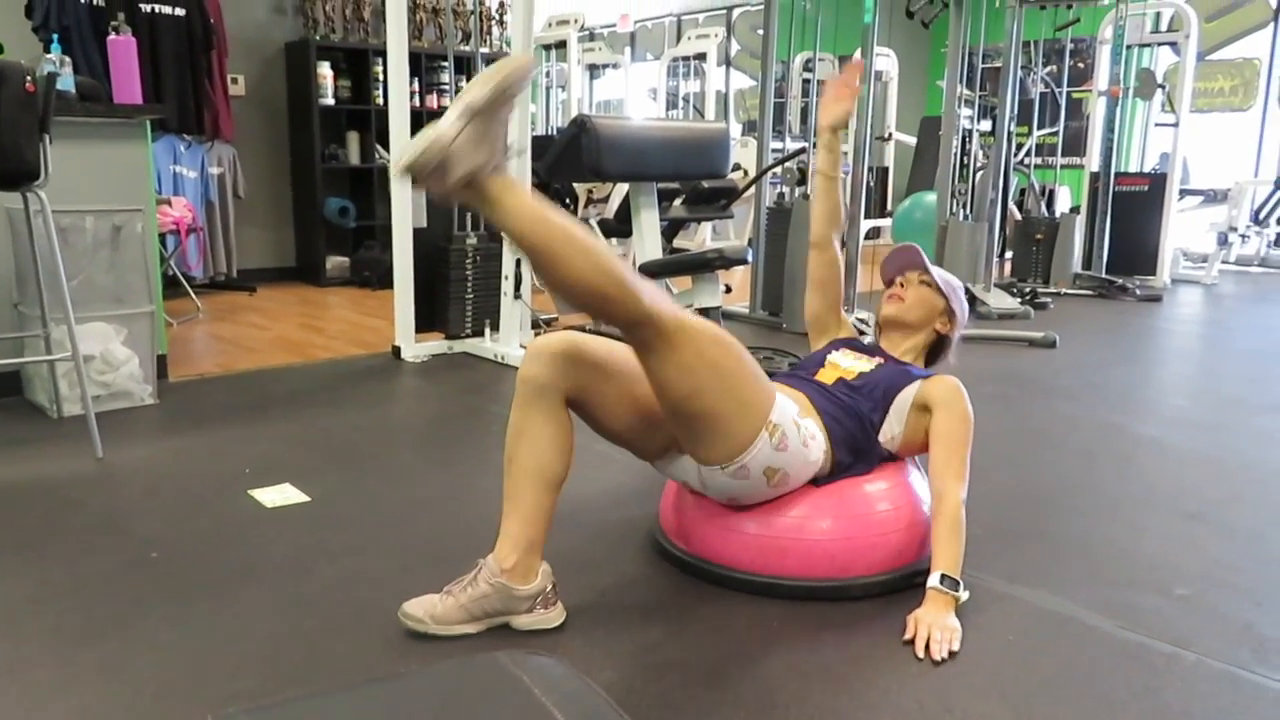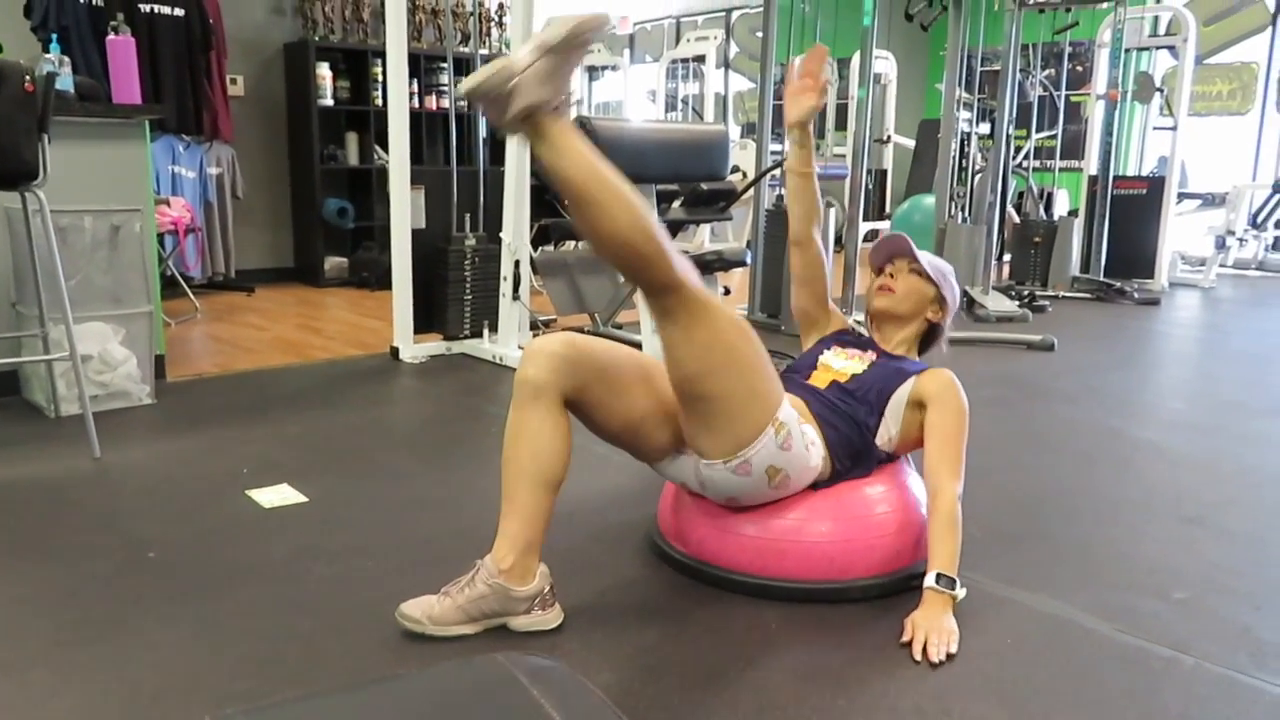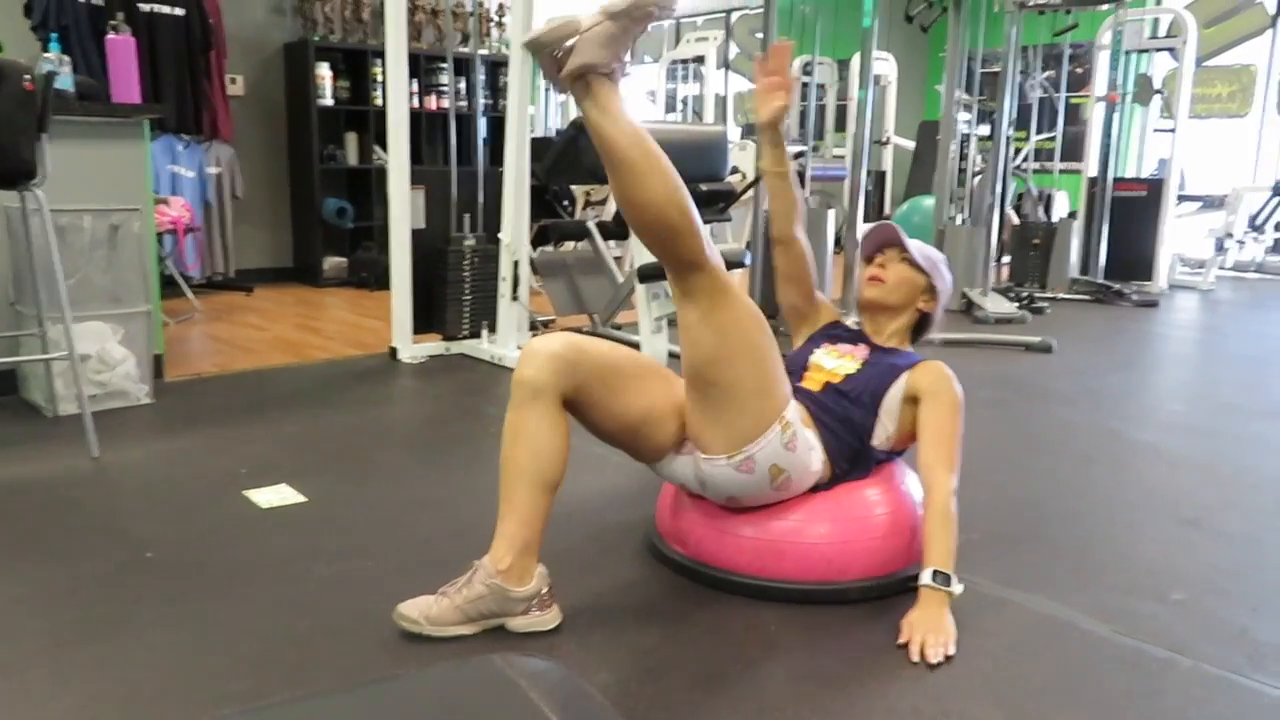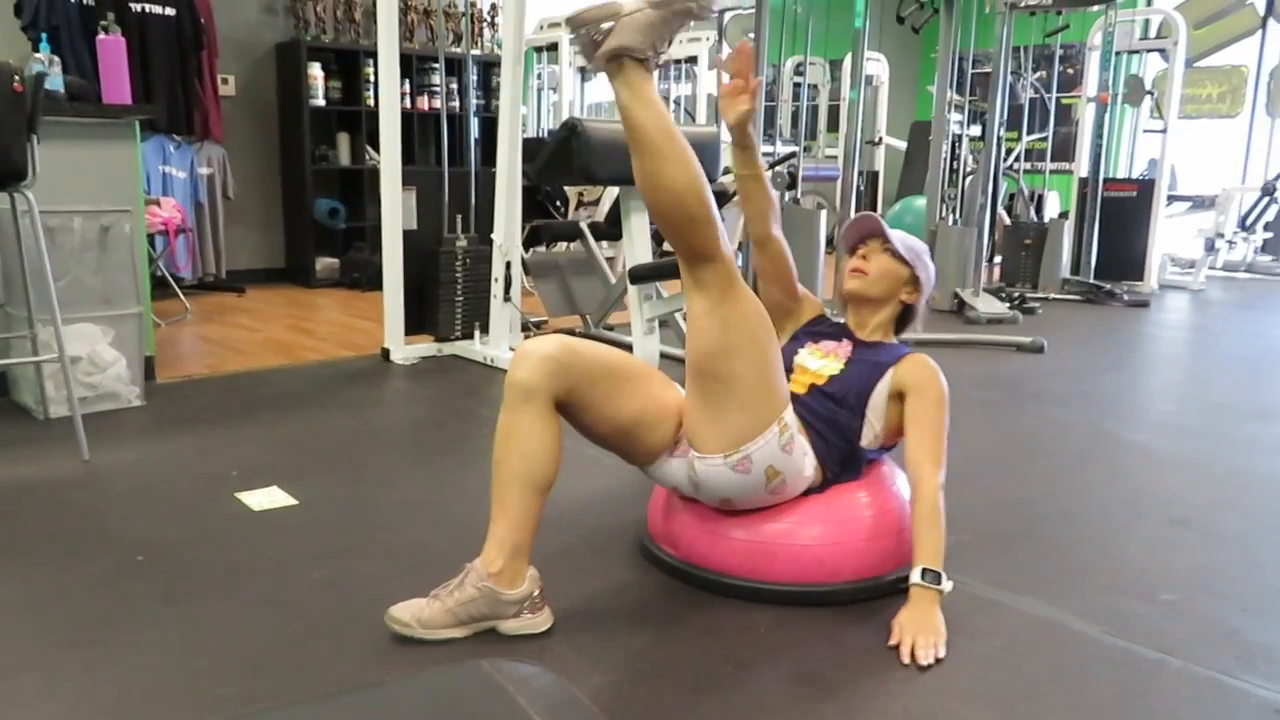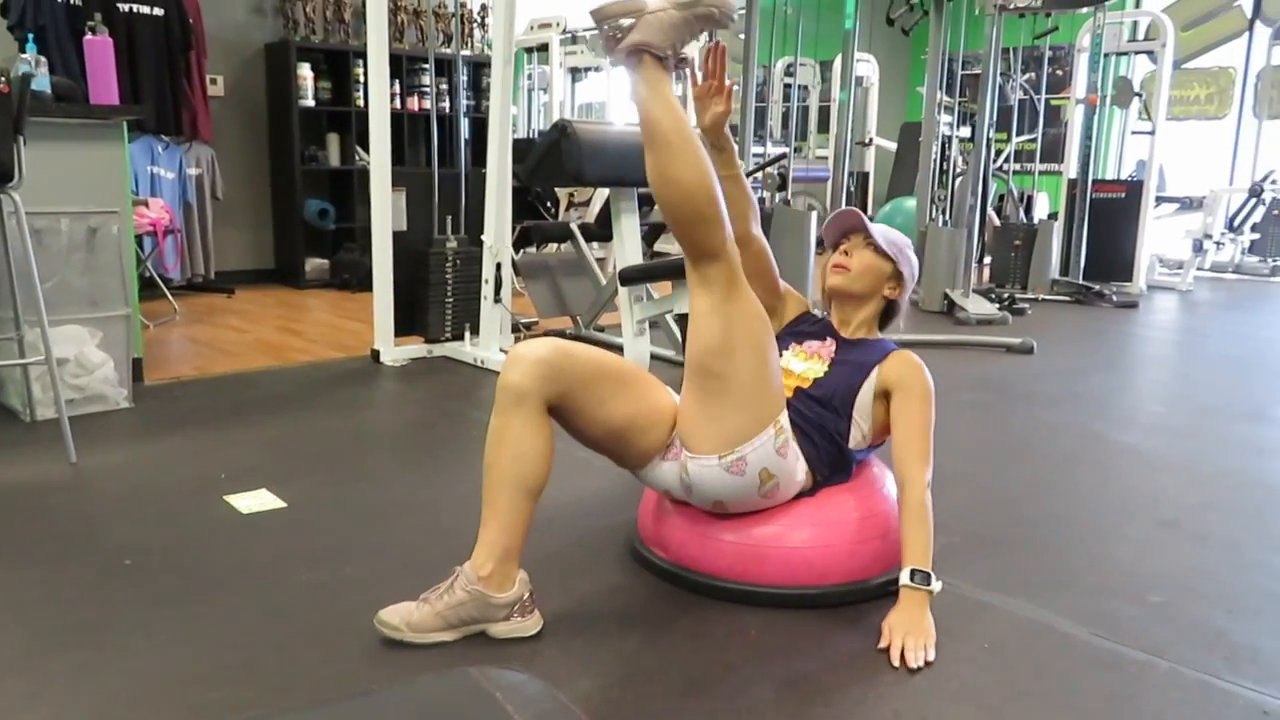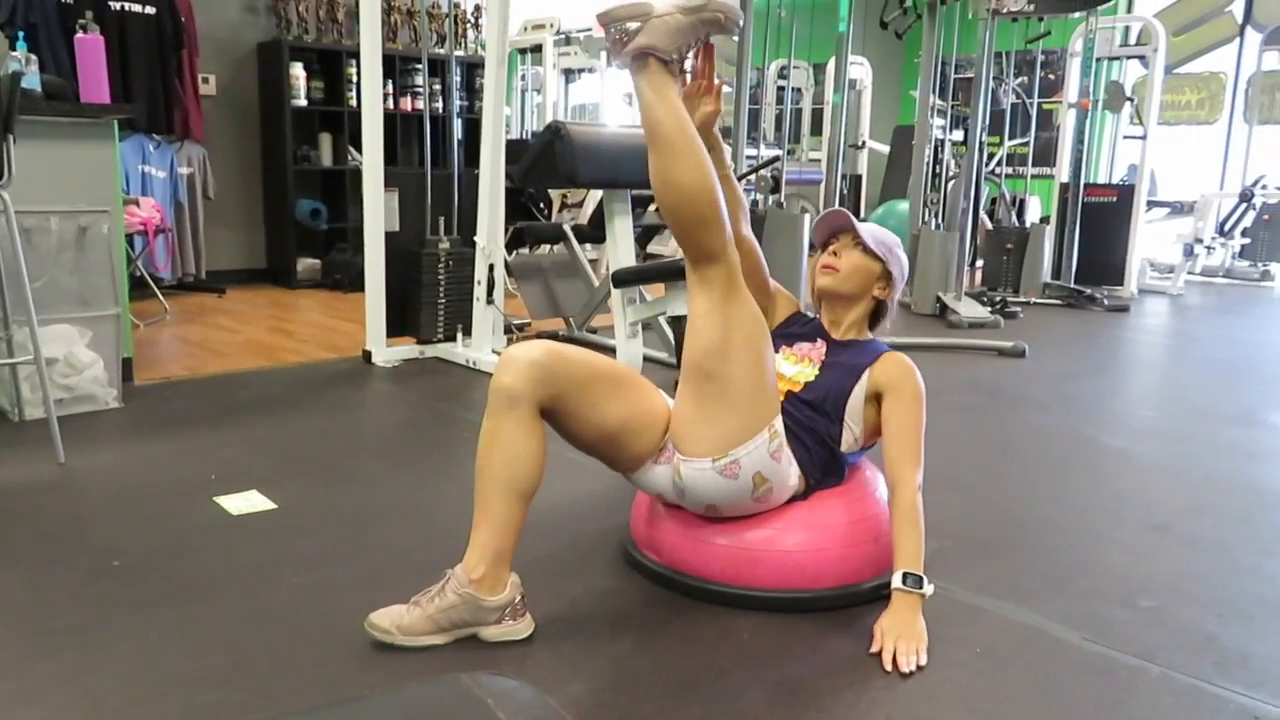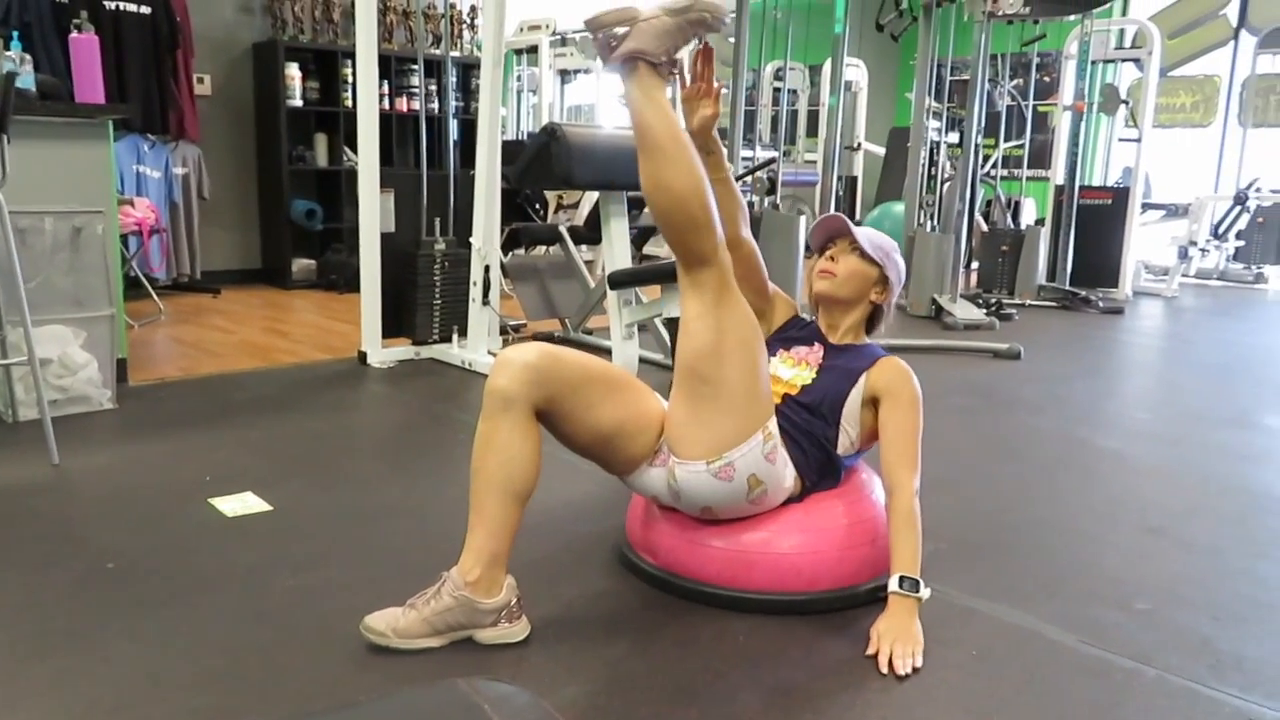
dt=0.1s
person 1, frame 1
left shoulder: (940, 394)
right shoulder: (842, 341)
left elbow: (951, 497)
right elbow: (824, 243)
left wrist: (942, 595)
right wrist: (830, 140)
left hip: (779, 444)
right hip: (712, 444)
left knee: (645, 310)
right knee: (552, 357)
left ankle: (480, 171)
right ankle: (518, 579)
person 1, frame 2
left shoulder: (934, 388)
right shoulder: (834, 336)
left elbow: (946, 491)
right elbow: (805, 238)
left wrist: (939, 598)
right wrist: (800, 134)
left hip: (770, 452)
right hip: (711, 444)
left knee: (666, 277)
right knee: (549, 357)
left ankle: (542, 113)
right ankle: (515, 579)
person 1, frame 3
left shoulder: (928, 380)
right shoulder: (825, 332)
left elbow: (940, 485)
right elbow: (785, 236)
left wrist: (935, 597)
right wrist: (772, 131)
left hip: (771, 452)
right hip: (710, 444)
left knee: (693, 261)
right knee: (547, 358)
left ankle: (596, 81)
right ankle: (514, 580)
person 1, frame 4
left shoulder: (914, 374)
right shoulder: (809, 322)
left elbow: (927, 481)
right elbow: (765, 234)
left wrist: (925, 596)
right wrist: (741, 134)
left hip: (759, 460)
right hip: (701, 448)
left knee: (704, 254)
right knee: (540, 361)
left ankle: (631, 63)
right ankle: (504, 582)
person 1, frame 5
left shoulder: (899, 370)
right shoulder: (795, 320)
left elbow: (913, 480)
right elbow: (747, 235)
left wrist: (915, 598)
right wrist: (716, 135)
left hip: (750, 463)
right hip: (692, 451)
left knee: (708, 252)
right knee: (532, 365)
left ankle: (650, 60)
right ankle: (494, 585)
person 1, frame 6
left shoulder: (889, 372)
right shoulder: (787, 318)
left elbow: (904, 483)
right elbow: (741, 233)
left wrist: (907, 602)
right wrist: (707, 133)
left hip: (746, 467)
right hip: (685, 452)
left knee: (711, 254)
right knee: (524, 368)
left ankle: (654, 64)
right ankle: (486, 589)
person 1, frame 7
left shoulder: (886, 376)
right shoulder: (785, 322)
left elbow: (902, 488)
right elbow: (740, 236)
left wrist: (903, 606)
right wrist: (705, 137)
left hip: (740, 470)
right hip: (679, 455)
left knee: (702, 257)
right knee: (519, 371)
right ankle: (482, 592)
